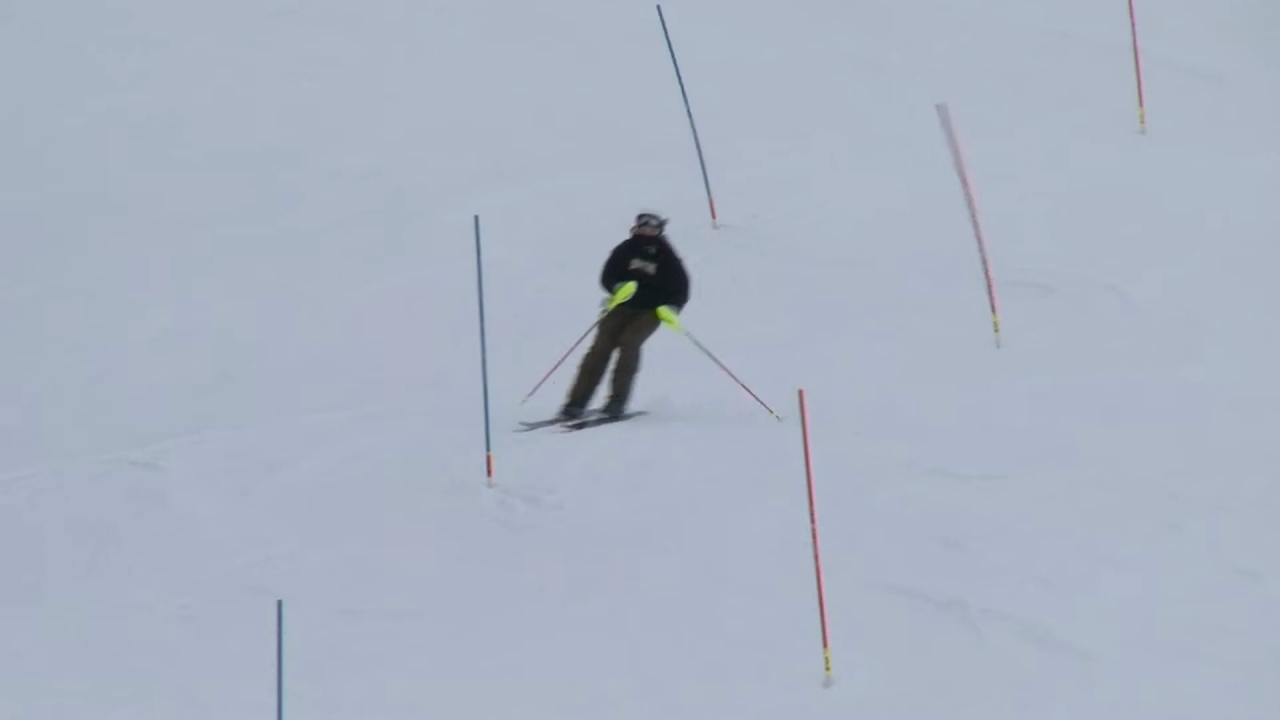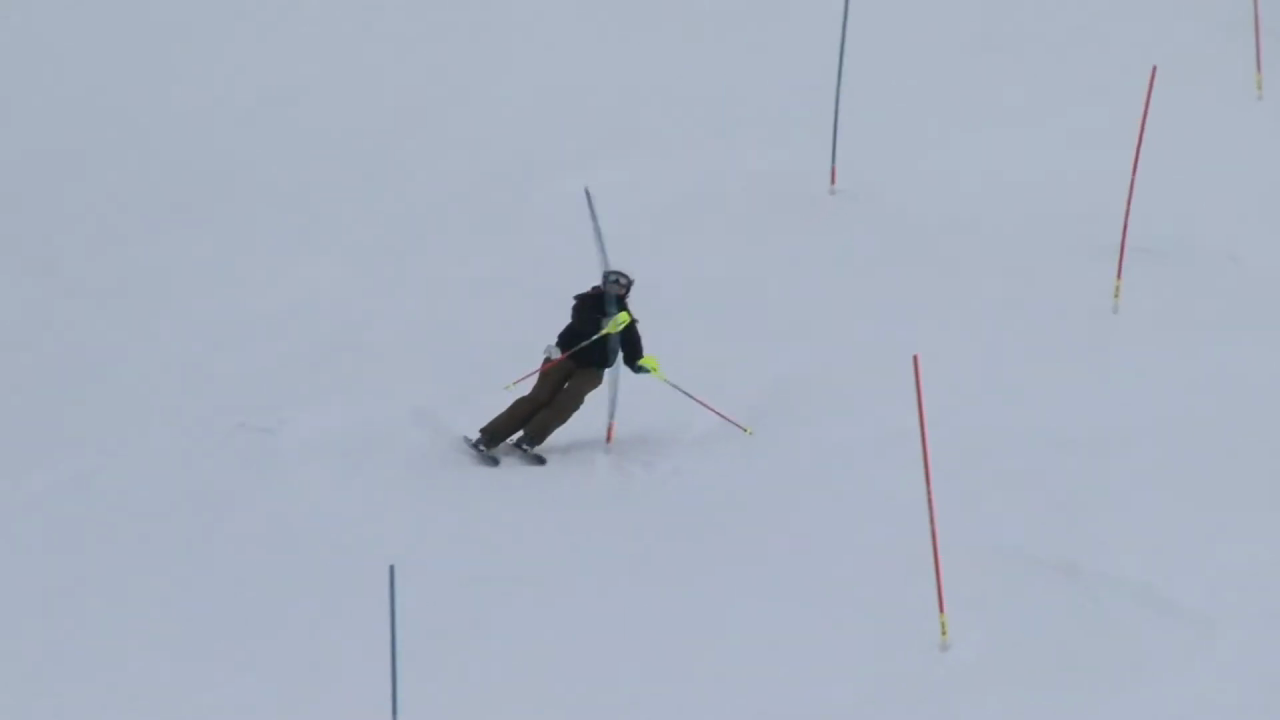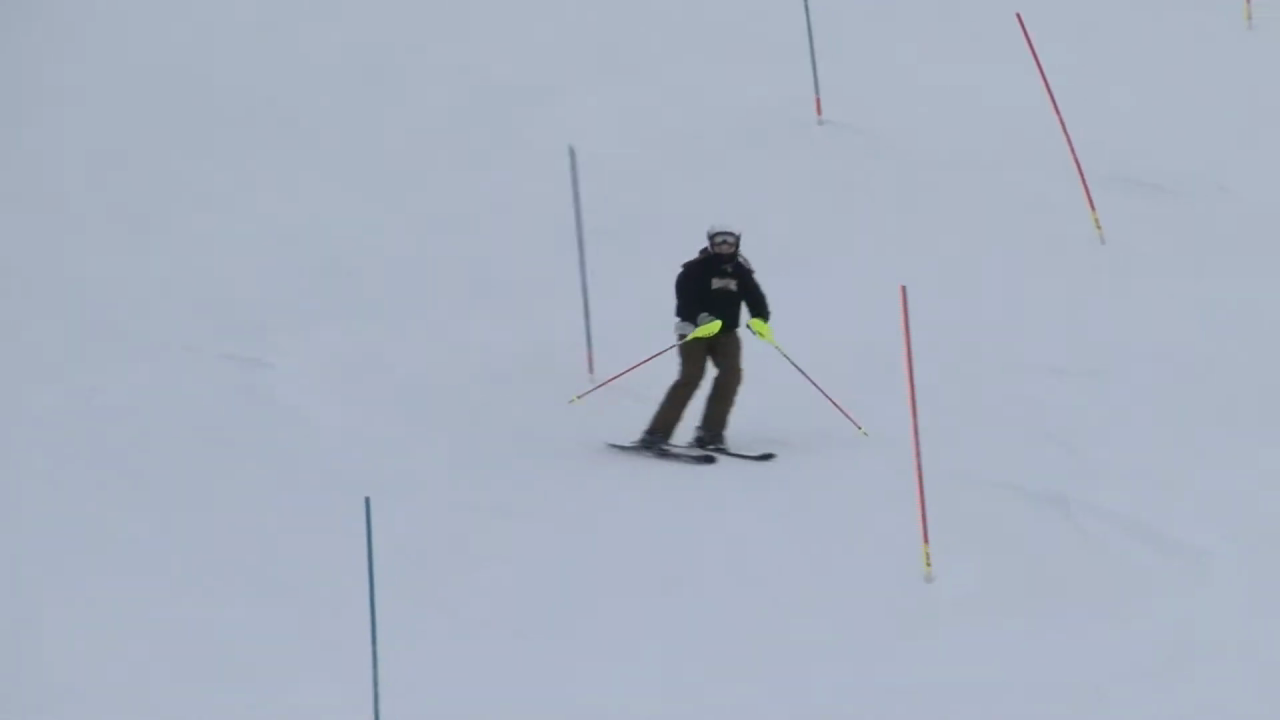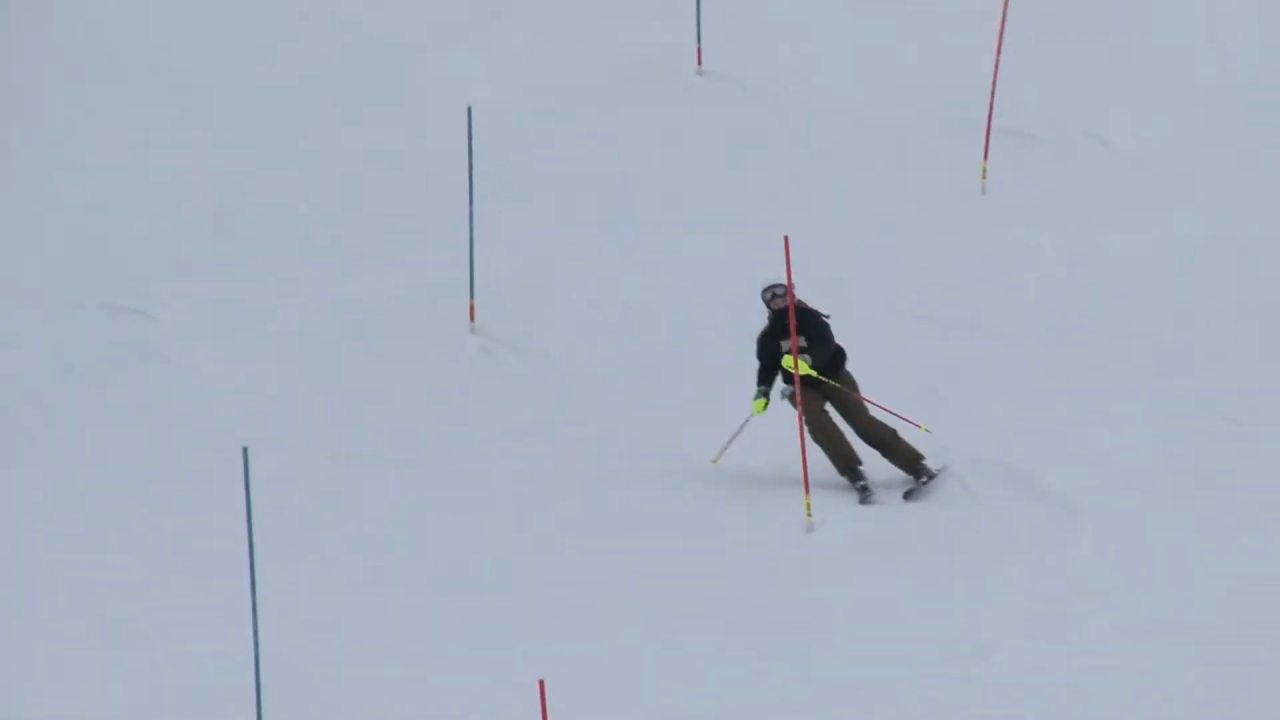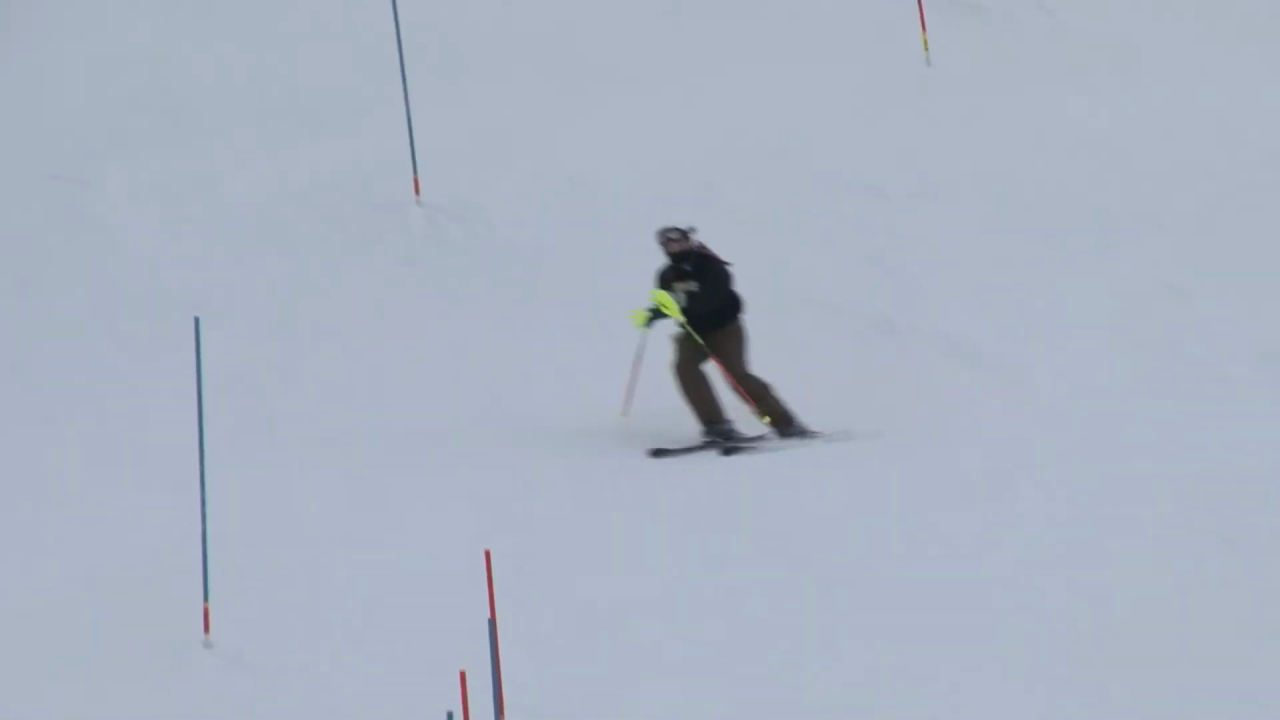
dt=0.5s
person 1, frame 1
left shoulder: (667, 258)
right shoulder: (626, 249)
left elbow: (680, 288)
right elbow: (608, 276)
left wrist: (671, 308)
right wrist: (617, 287)
left hip: (649, 311)
right hip: (622, 306)
left knee: (628, 343)
right knee: (601, 348)
left ankle: (616, 402)
right ankle: (576, 405)
person 1, frame 2
left shoulder: (625, 319)
right shoulder: (588, 301)
left elbow: (632, 357)
right elbow: (582, 321)
left wrist: (643, 363)
right wrist: (606, 324)
left hip: (592, 368)
right hip: (564, 356)
left knee: (572, 397)
right knee: (540, 397)
left ankle: (529, 439)
right ankle: (489, 437)
person 1, frame 3
left shoulder: (741, 272)
right shoulder: (696, 269)
left elbow: (757, 302)
right elbow: (685, 297)
left wrist: (760, 321)
right wrist: (702, 318)
left hip: (726, 333)
right hip: (695, 329)
left knee: (731, 372)
right knee: (691, 376)
left ankle: (709, 433)
right ankle: (655, 434)
person 1, frame 4
left shoulder: (811, 320)
right shoulder: (769, 336)
left elbow: (824, 348)
right elbow: (766, 367)
left wrist: (806, 359)
right wrist: (762, 392)
left hip: (833, 377)
right hip: (802, 387)
left knee: (862, 421)
right knee: (816, 419)
left ankle: (916, 465)
right ankle: (854, 471)
person 1, frame 5
left shoulder: (709, 266)
right shoulder: (668, 275)
left elbow: (712, 295)
left wrist: (681, 299)
right wrist: (649, 314)
left hip: (725, 327)
right hip: (694, 332)
left knee: (736, 373)
right knee: (685, 365)
left ankle: (786, 424)
right ankle: (718, 427)
